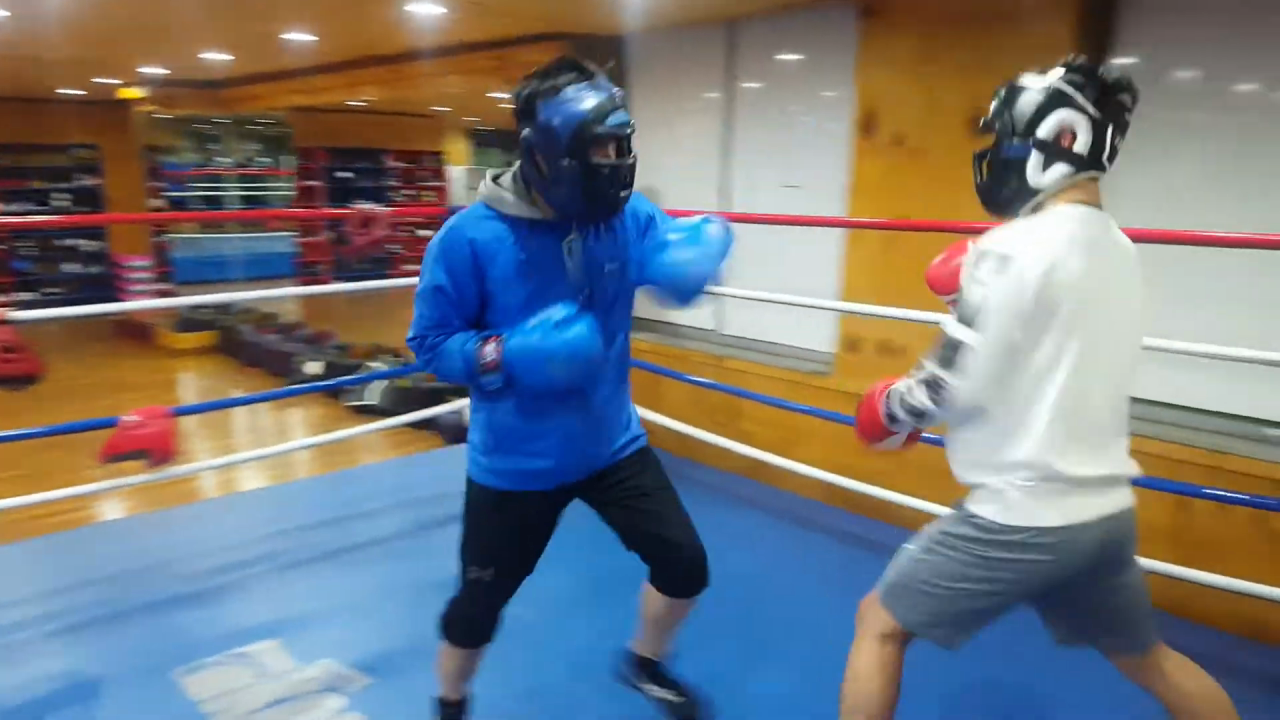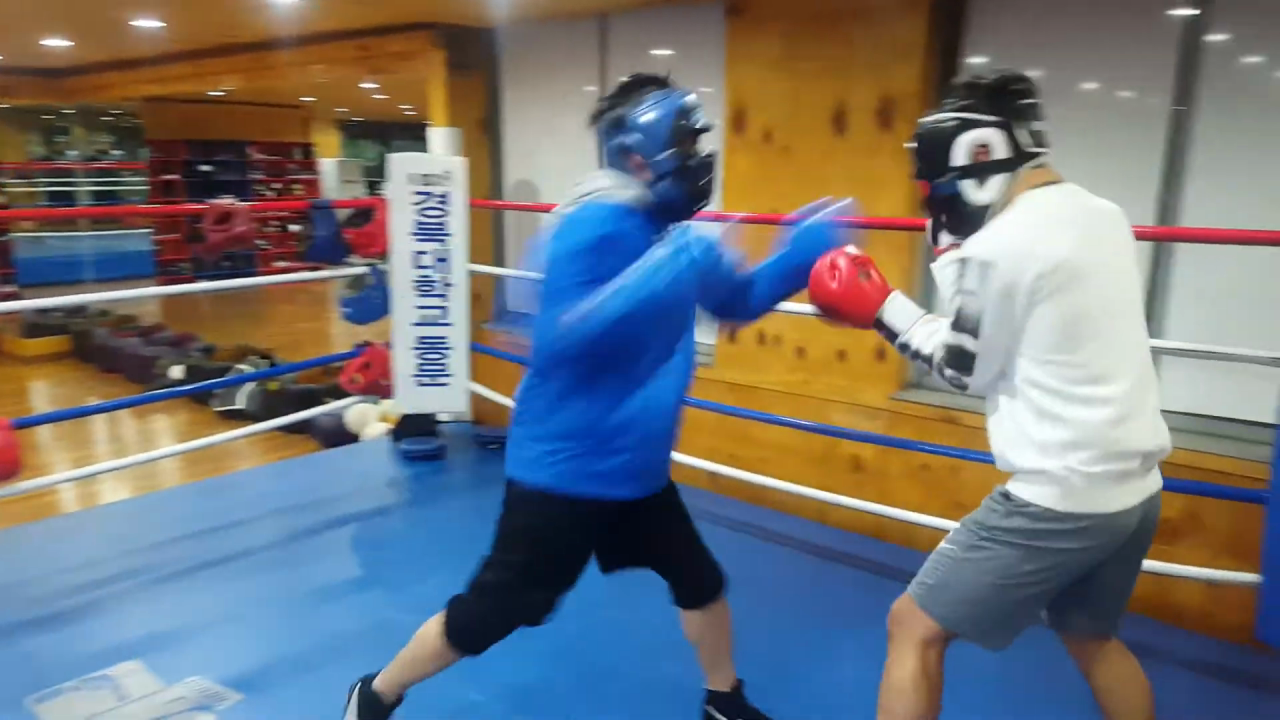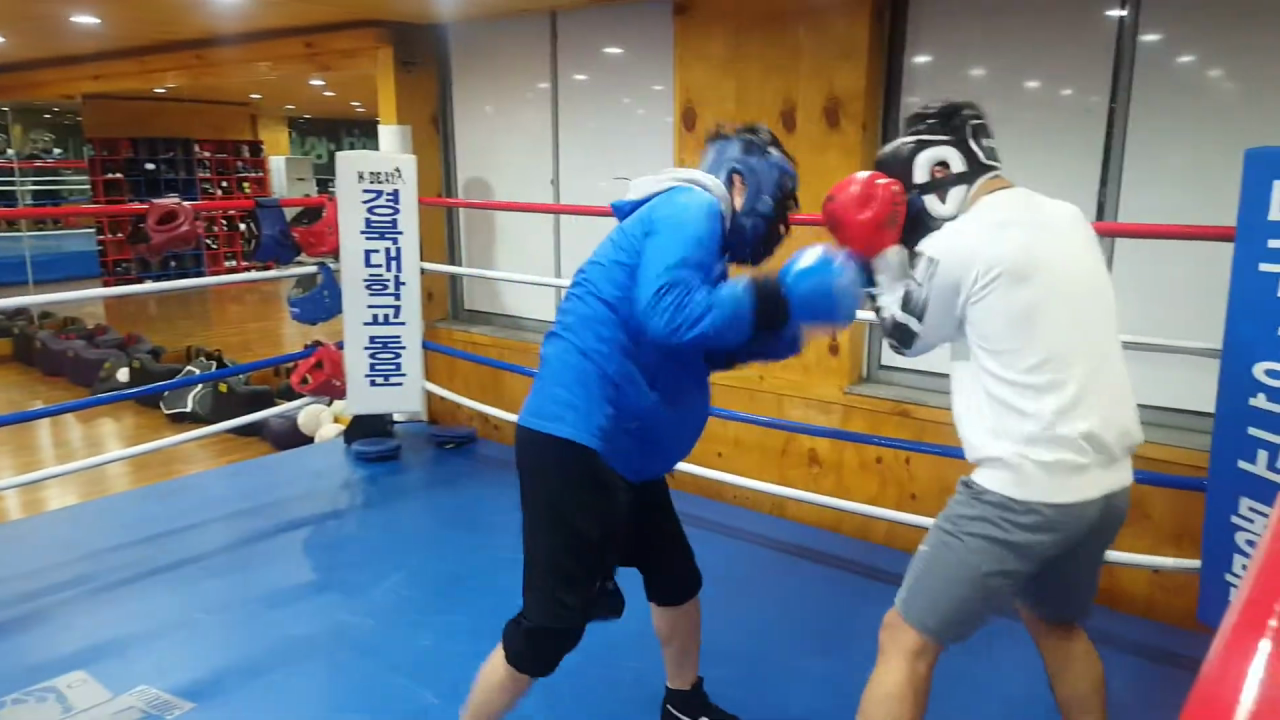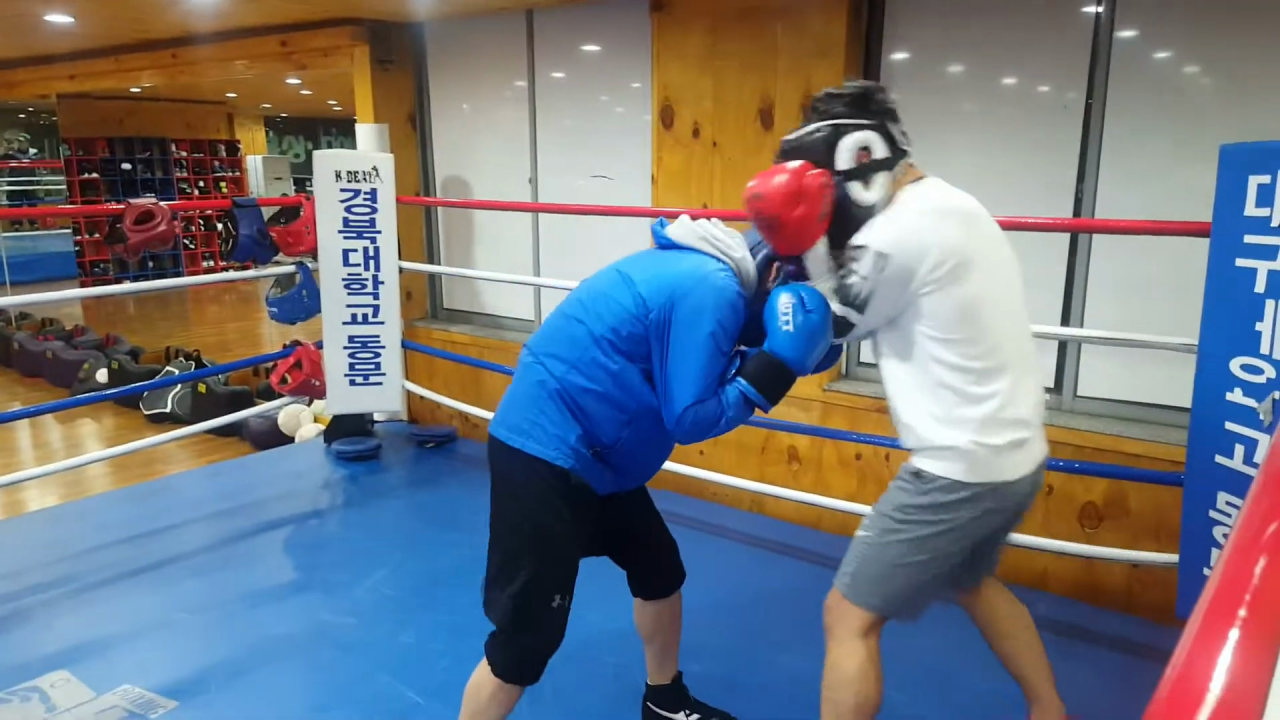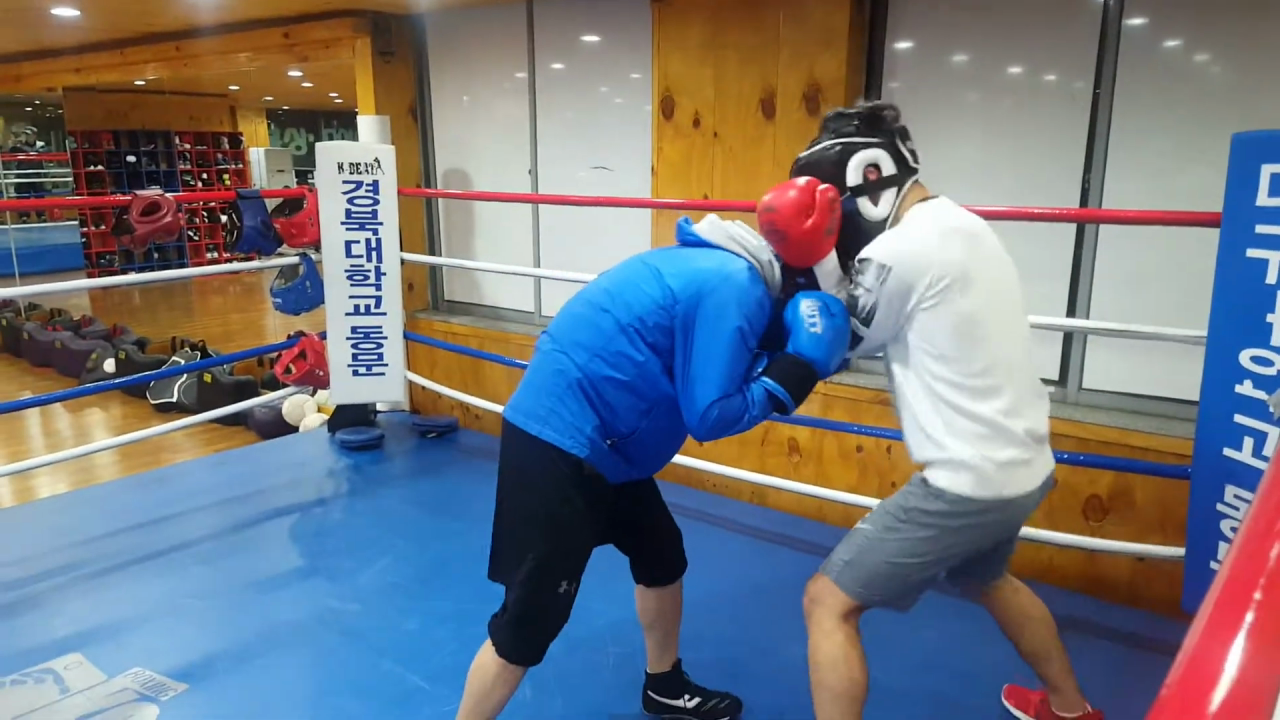
dt=0.3s
person 1, frame 1
left shoulder: (1016, 249)
right shoulder: (1116, 251)
left elbow: (950, 389)
left wrist: (888, 410)
right wrist: (974, 289)
left hip: (1017, 518)
right hip: (1104, 511)
left knee: (881, 626)
right knee: (1144, 654)
person 1, frame 2
left shoulder: (998, 247)
right shoulder: (1103, 218)
left elbow: (967, 369)
left wrist: (881, 306)
right wrist: (954, 249)
left hip: (1056, 499)
right hip: (1133, 492)
left knee: (915, 629)
right knee: (1092, 638)
person 1, frame 3
left shoulder: (956, 247)
right shoulder: (1066, 219)
left elbow: (903, 334)
left wrist: (877, 249)
right wrist: (893, 246)
left hip: (1024, 491)
right hip: (1105, 481)
left knee: (906, 640)
right knee: (1055, 623)
person 1, frame 4
left shoulder: (893, 238)
right shoulder: (957, 206)
left elbow: (833, 322)
left wrist: (804, 242)
right wrist: (816, 244)
left hip: (959, 470)
right hip: (1016, 458)
left knee: (849, 619)
right knee: (973, 583)
person 1, frame 5
left shoulder: (895, 253)
right shoulder: (964, 227)
left elbow: (844, 342)
left hip: (967, 483)
right hip: (1023, 467)
left knee: (830, 602)
right knee: (985, 580)
person 2, frame 1
left shoulder: (627, 216)
right shoulder: (472, 238)
left elbow: (682, 263)
right elbow: (431, 343)
left wrist: (699, 244)
right wrist: (505, 355)
left hip: (611, 440)
right hip: (514, 458)
left knee: (684, 564)
right knee: (478, 606)
left ankle: (646, 660)
person 2, frame 2
left shoulder: (670, 232)
right shoulder: (597, 229)
left elbow: (736, 299)
right elbow: (570, 340)
left wrist: (802, 253)
right wrist: (660, 276)
left hip: (632, 467)
right hip: (569, 471)
left knee: (701, 581)
right knee: (490, 615)
person 2, frame 3
left shoulder: (688, 221)
right shoulder: (690, 212)
left elbow: (697, 339)
right elbow: (667, 314)
left wrist: (776, 311)
right wrist: (780, 297)
left hip: (623, 449)
right hip: (575, 442)
left knee: (676, 577)
right knee: (554, 619)
person 2, frame 4
left shoulder: (699, 271)
right shoulder: (714, 288)
left elbow: (697, 384)
right elbow: (689, 418)
left wrist: (770, 356)
right wrist: (777, 365)
left hip: (595, 457)
right hip: (546, 455)
left knee: (660, 569)
right knee: (529, 631)
person 2, frame 5
left shoulder: (714, 265)
right shoulder: (735, 287)
left elbow: (700, 382)
right elbow: (710, 415)
left wrist: (785, 359)
right wrist: (798, 370)
left hip: (599, 443)
right hip: (558, 443)
left knee: (662, 555)
right knee: (532, 616)
